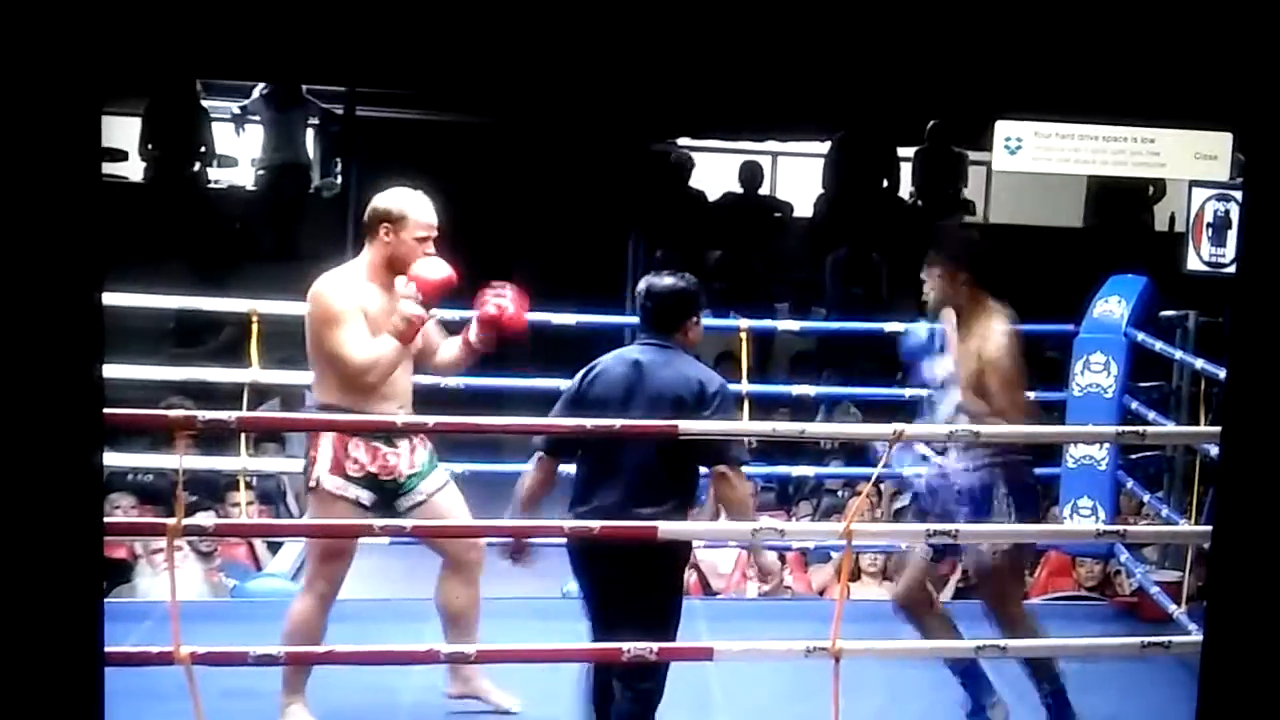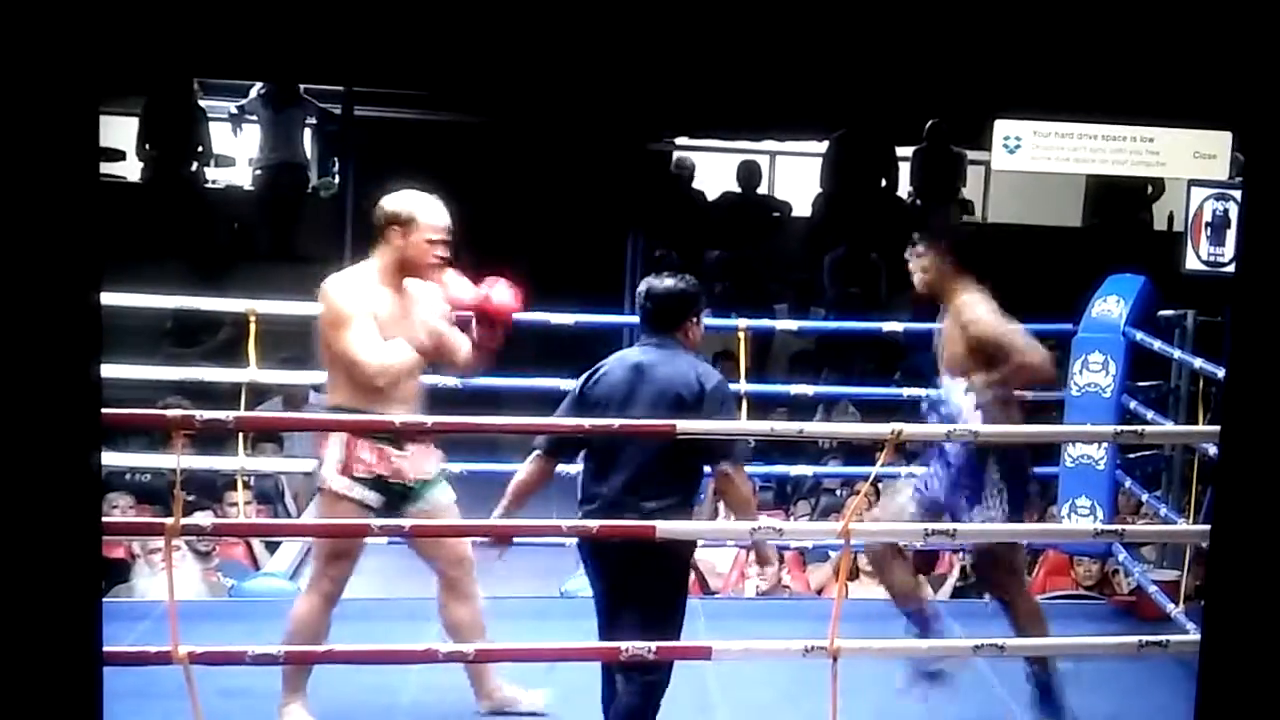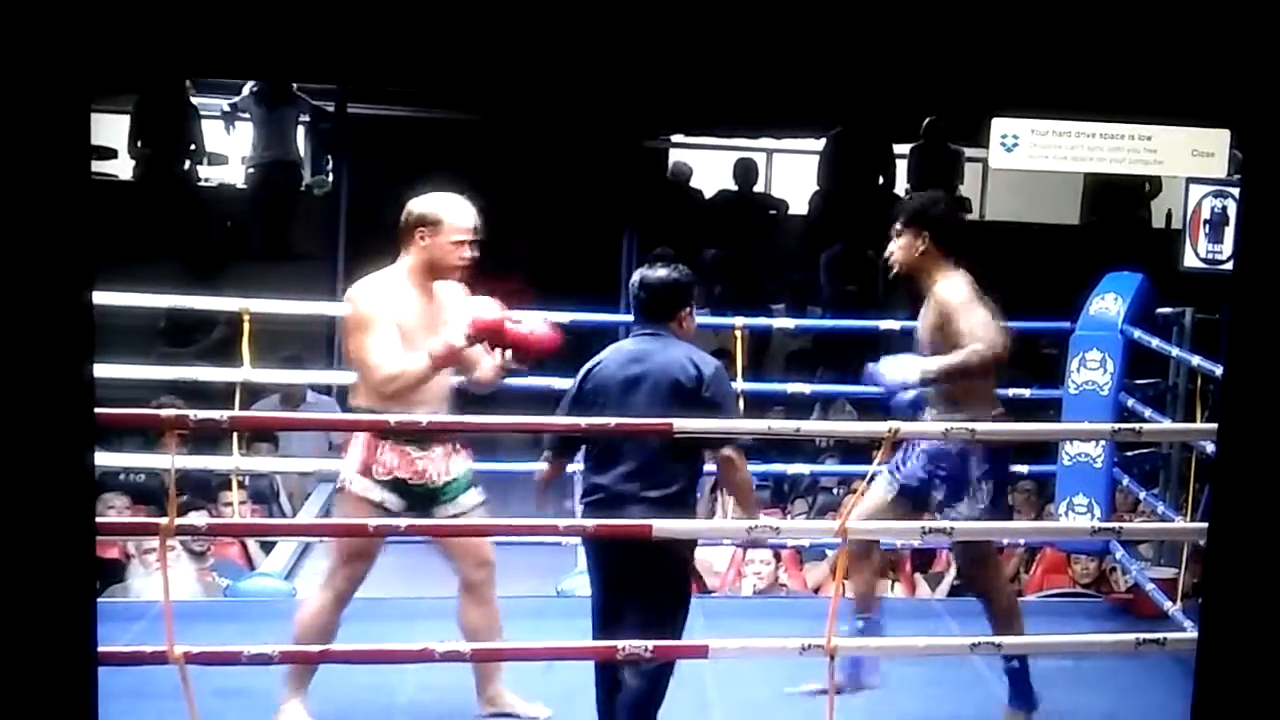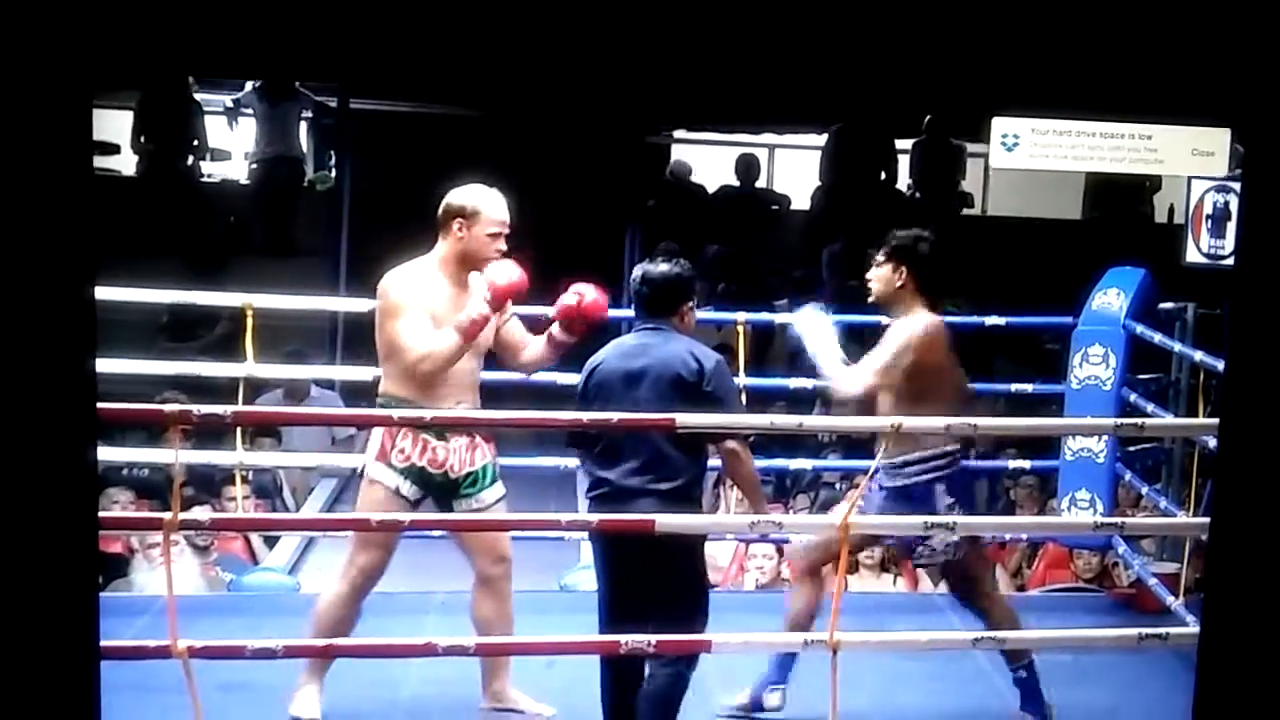
dt=0.2s
person 1, frame 1
left shoulder: (406, 289)
right shoulder: (335, 290)
left elbow: (438, 357)
right elbow: (365, 370)
left wrist: (479, 336)
right wrist: (403, 326)
left hip: (406, 447)
right hip: (348, 451)
left knee: (466, 549)
right knee: (323, 581)
left ankle: (464, 676)
person 1, frame 2
left shoulder: (422, 293)
right shoulder: (345, 292)
left elbow: (463, 361)
right elbow: (376, 373)
left wrist: (486, 333)
right wrist: (423, 333)
left hip: (413, 451)
right hip: (357, 452)
left knee: (459, 566)
right knee: (327, 581)
person 1, frame 3
left shoulder: (456, 297)
right shoulder: (372, 296)
left elbow: (479, 375)
right elbow: (386, 381)
left wrist: (508, 355)
right wrist: (441, 351)
left hip: (442, 454)
right hip: (382, 453)
left knee: (479, 569)
right knee: (342, 580)
person 1, frame 4
left shoulder: (487, 287)
right shoulder: (403, 284)
left elbow: (525, 357)
right elbow: (420, 364)
left wrist: (562, 331)
right wrist: (469, 325)
left hip: (467, 445)
right hip: (405, 441)
left knee: (497, 564)
right knee: (363, 568)
person 2, frame 1
left shoulder: (995, 337)
right shoulder: (959, 326)
left elbow: (1013, 422)
left wrist: (957, 398)
left hip: (994, 477)
right hip: (959, 471)
left knee: (1001, 604)
right knee: (909, 593)
person 2, frame 2
left shoulder: (976, 310)
right shoulder: (955, 309)
left elbow: (1041, 365)
left wrist: (980, 393)
left hip: (989, 462)
right hip: (956, 454)
left knee: (1004, 583)
right knee: (879, 539)
person 2, frame 3
left shoulder: (954, 291)
right shoulder: (939, 291)
left elbow: (990, 349)
right elbow: (976, 346)
left wrist: (923, 371)
left hip: (966, 450)
right hip: (929, 445)
left knee: (981, 574)
right knee: (856, 537)
right ankle: (858, 666)
person 2, frame 4
left shoulder: (916, 330)
right shoulder: (913, 329)
left elbow: (854, 388)
right elbow: (957, 393)
left wrist: (819, 342)
left hip: (929, 482)
right hip: (893, 478)
left knee: (975, 591)
right knee: (805, 560)
person 3, frame 1
left shoulder: (595, 372)
right shoulder: (704, 385)
left elbow: (546, 459)
right elbow: (725, 473)
left wrist: (519, 522)
right wrist: (754, 544)
left hip: (590, 535)
right hip: (656, 543)
left knee: (606, 649)
right knee: (641, 670)
person 3, frame 2
left shoulder: (601, 373)
right shoulder: (704, 382)
left elbow: (546, 455)
right elbow: (727, 472)
left wrist: (503, 512)
right wrist: (759, 540)
left hip: (599, 532)
right hip: (661, 538)
left knee: (617, 648)
right knee: (644, 664)
person 3, frame 3
left shoulder: (597, 366)
right shoulder: (700, 368)
left elbow: (557, 452)
right elbow: (726, 456)
left wrist: (540, 498)
right wrist: (755, 518)
left hip: (602, 523)
left knee: (611, 644)
right knee: (650, 652)
person 3, frame 4
left shoulder: (599, 362)
right shoulder: (701, 362)
left elbow: (580, 446)
right elbow: (730, 447)
right wrist: (761, 509)
left hip: (609, 517)
right hip: (672, 519)
left knee: (619, 640)
